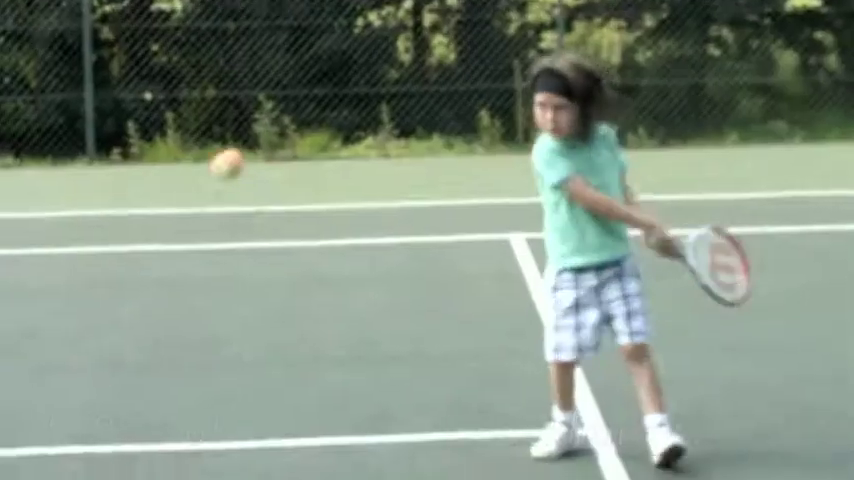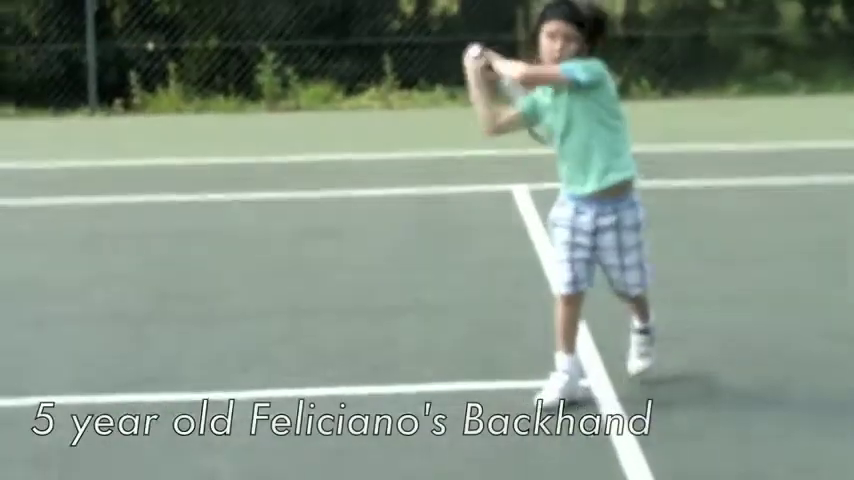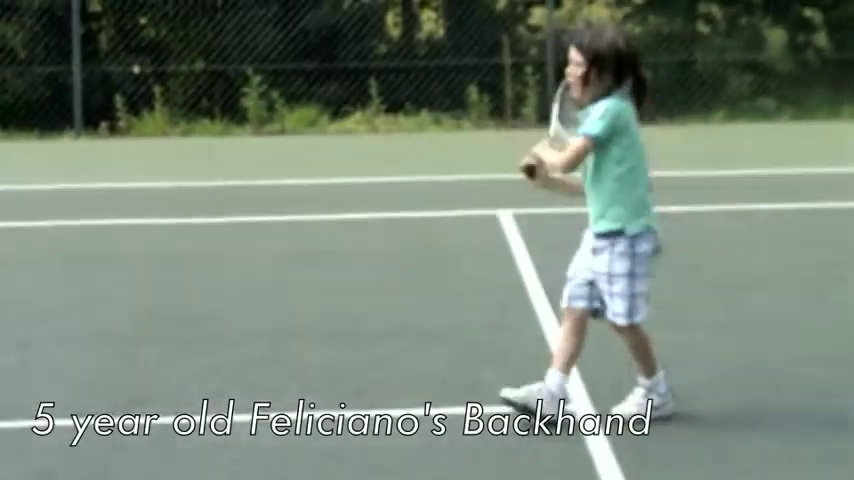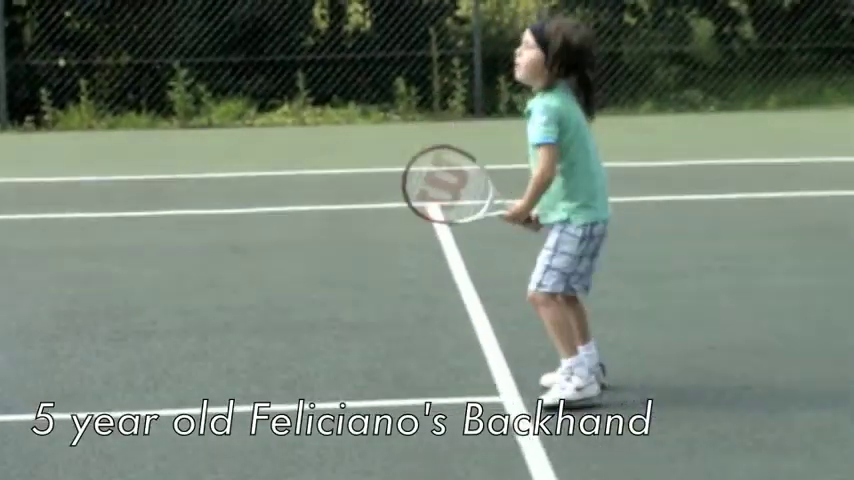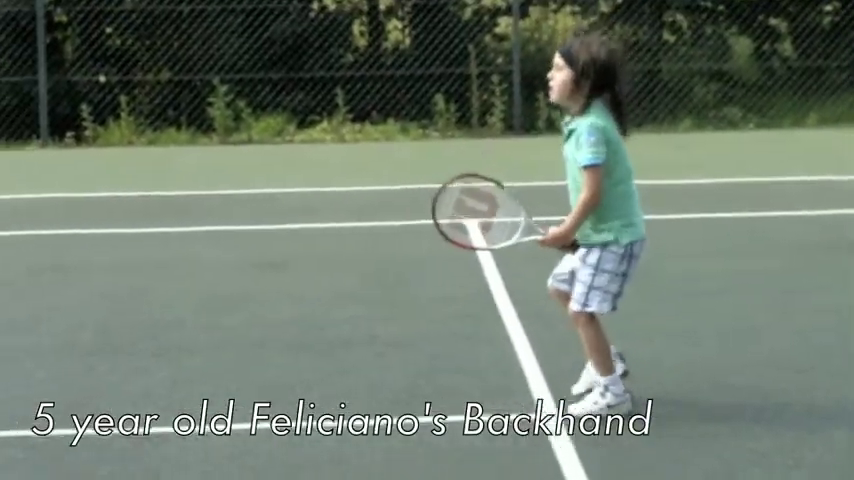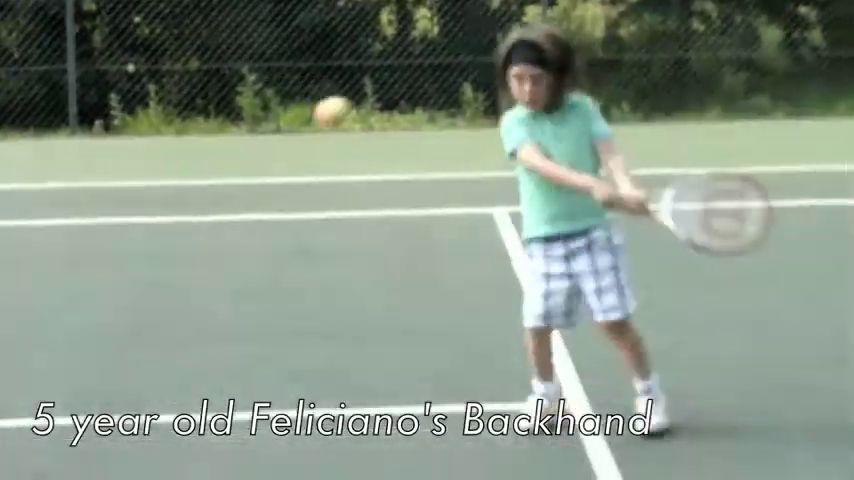
dt=0.4s
person 1, frame 1
left shoulder: (604, 138)
right shoulder: (547, 152)
left elbow: (625, 195)
right elbow: (591, 200)
left wrist: (646, 229)
right wrist: (650, 225)
left hip: (617, 266)
right hip: (571, 271)
left knee: (635, 348)
right knee: (562, 356)
left ankle: (659, 429)
right ankle: (565, 426)
person 1, frame 2
left shoulder: (591, 72)
right shoulder: (543, 97)
left elbow: (526, 74)
right elbow: (494, 124)
left wrist: (495, 59)
right wrist: (476, 76)
left hip: (616, 205)
right hip: (574, 208)
left knee: (630, 289)
right knee: (568, 292)
left ankle: (642, 328)
right ankle: (568, 374)
person 1, frame 3
left shoulder: (612, 110)
right shoulder: (595, 115)
left elbow: (566, 161)
left wrist: (543, 154)
right wrist: (544, 176)
left hip: (627, 237)
right hip: (600, 236)
left knee: (623, 320)
right knee: (575, 312)
left ankle: (654, 392)
right ankle: (552, 393)
person 1, frame 4
left shoulder: (546, 108)
right shoulder: (561, 99)
left elbow: (546, 171)
left wrist: (524, 207)
right wrist: (540, 209)
left hip: (576, 218)
right hip: (580, 213)
left knee: (542, 293)
right knee: (565, 293)
left ankle: (580, 374)
right ankle: (586, 364)
person 1, frame 5
left shoulder: (590, 127)
right shoulder: (582, 121)
left elbow: (593, 192)
left wrist: (567, 229)
right wrist: (572, 227)
left hip: (613, 237)
right hip: (598, 234)
left knee: (581, 310)
right knee: (559, 287)
left ankle: (612, 391)
right ankle: (605, 365)
person 1, frame 6
left shoulder: (581, 109)
right shoulder: (513, 123)
left elbow: (611, 156)
right elbow: (541, 166)
left wrist: (626, 189)
right wrist: (591, 186)
left hip: (592, 234)
right hip: (544, 241)
left knee: (614, 321)
right knee: (537, 325)
left ankle: (649, 393)
right ankle: (545, 395)
